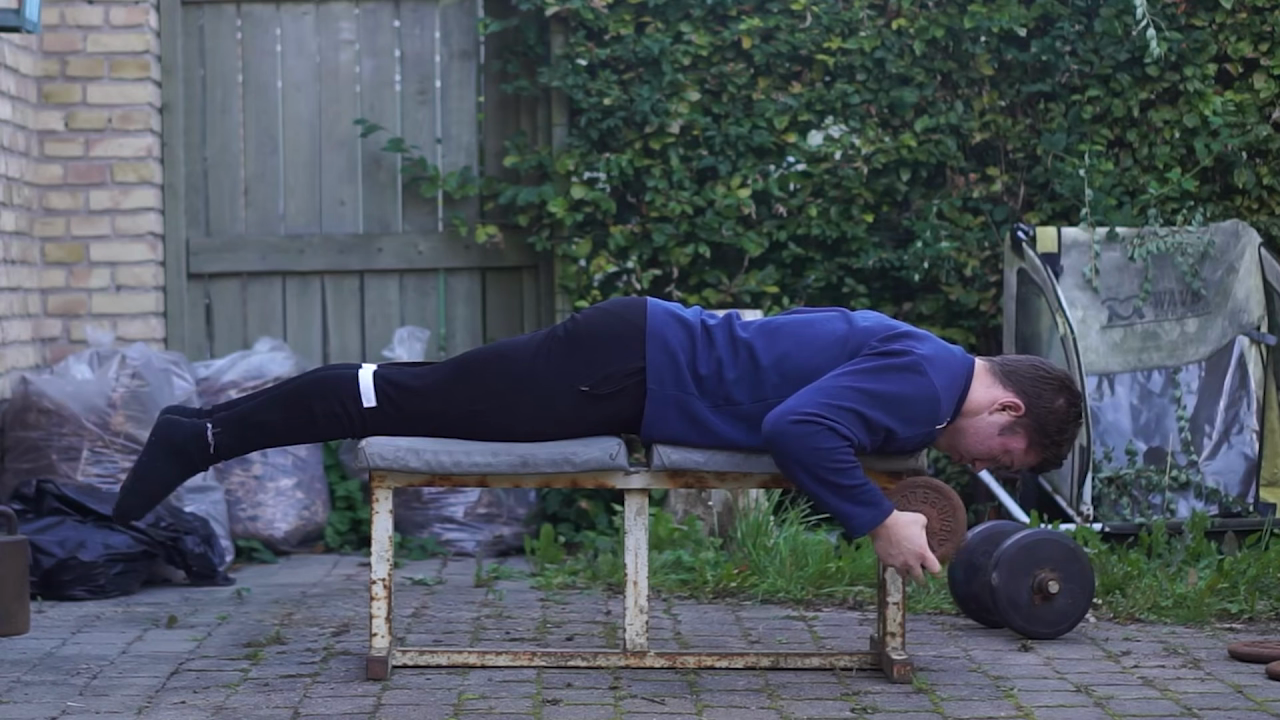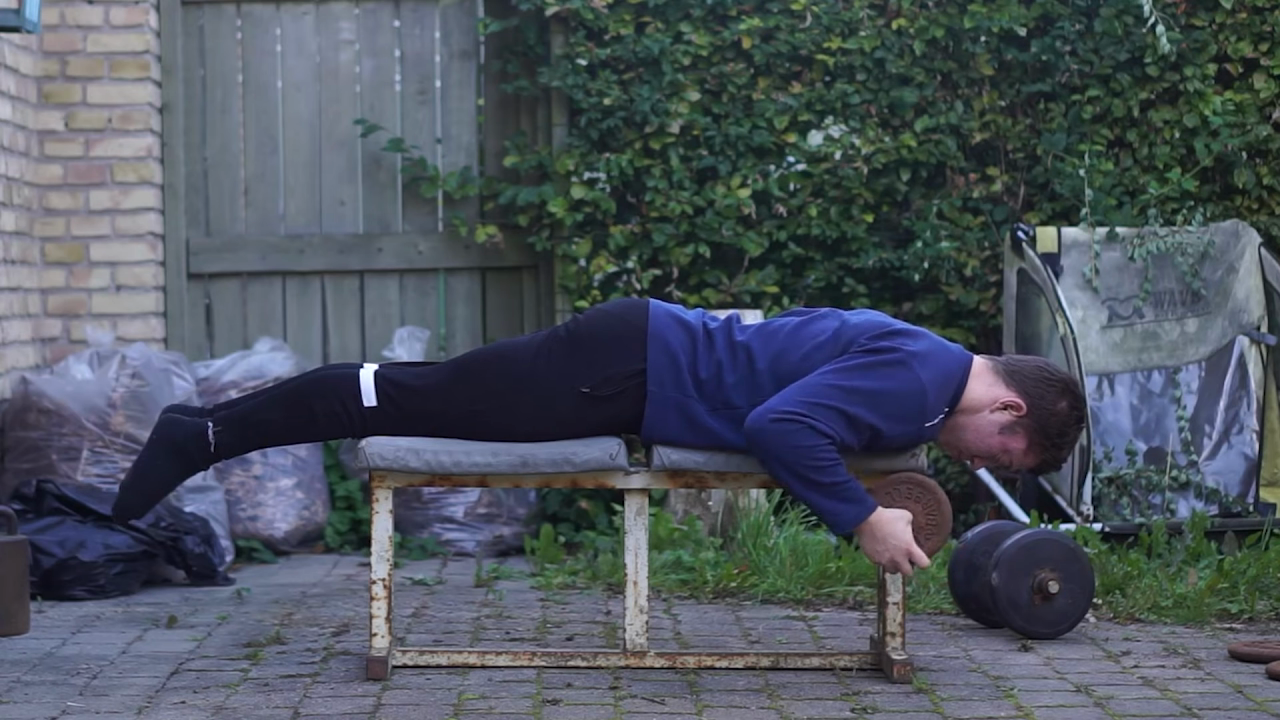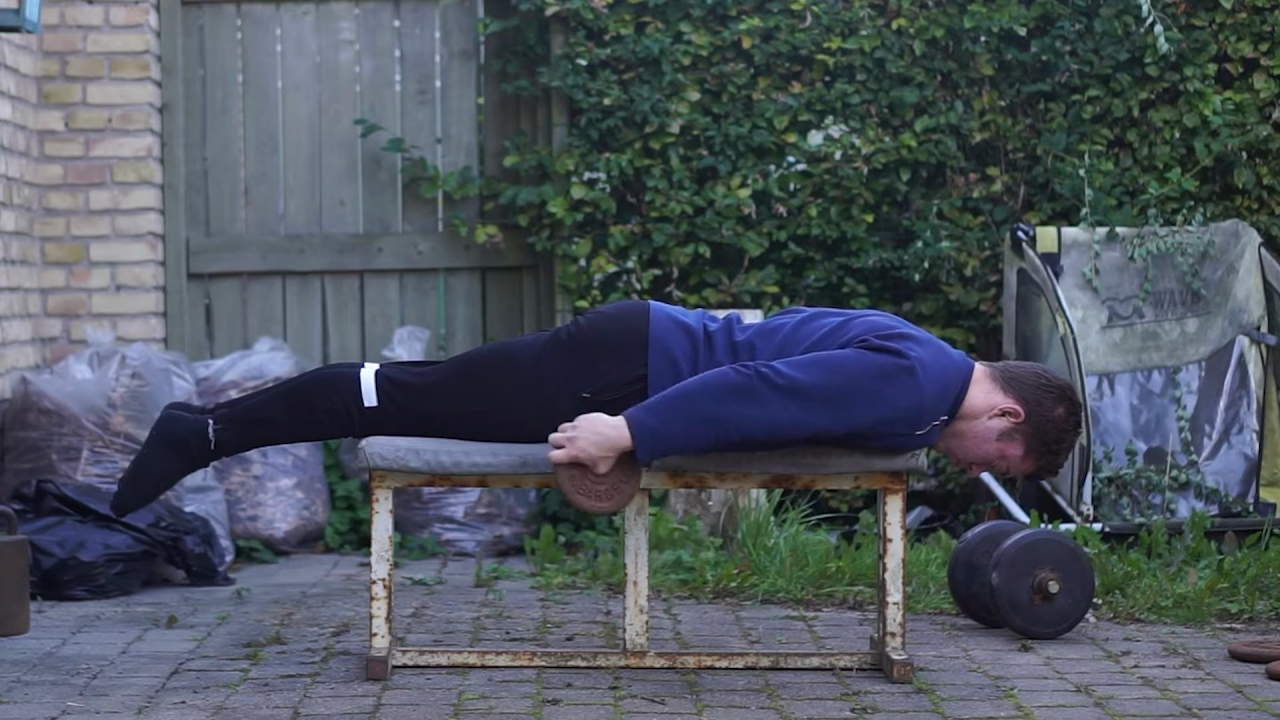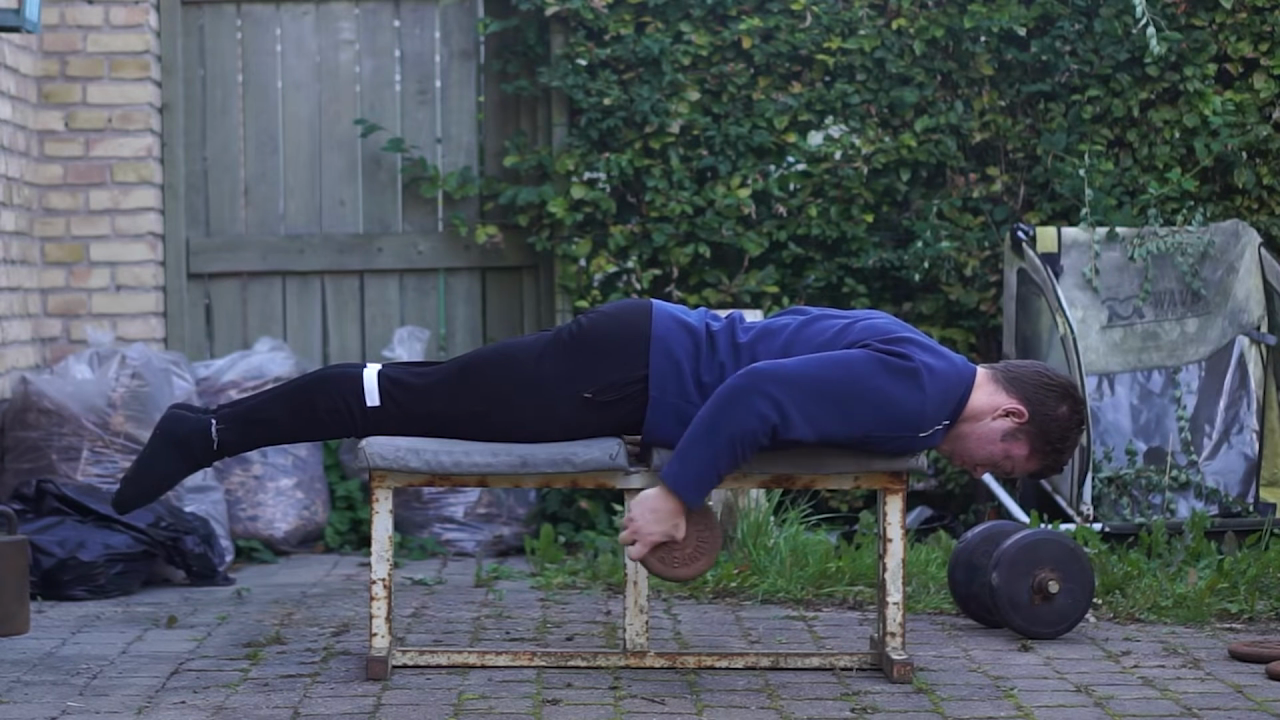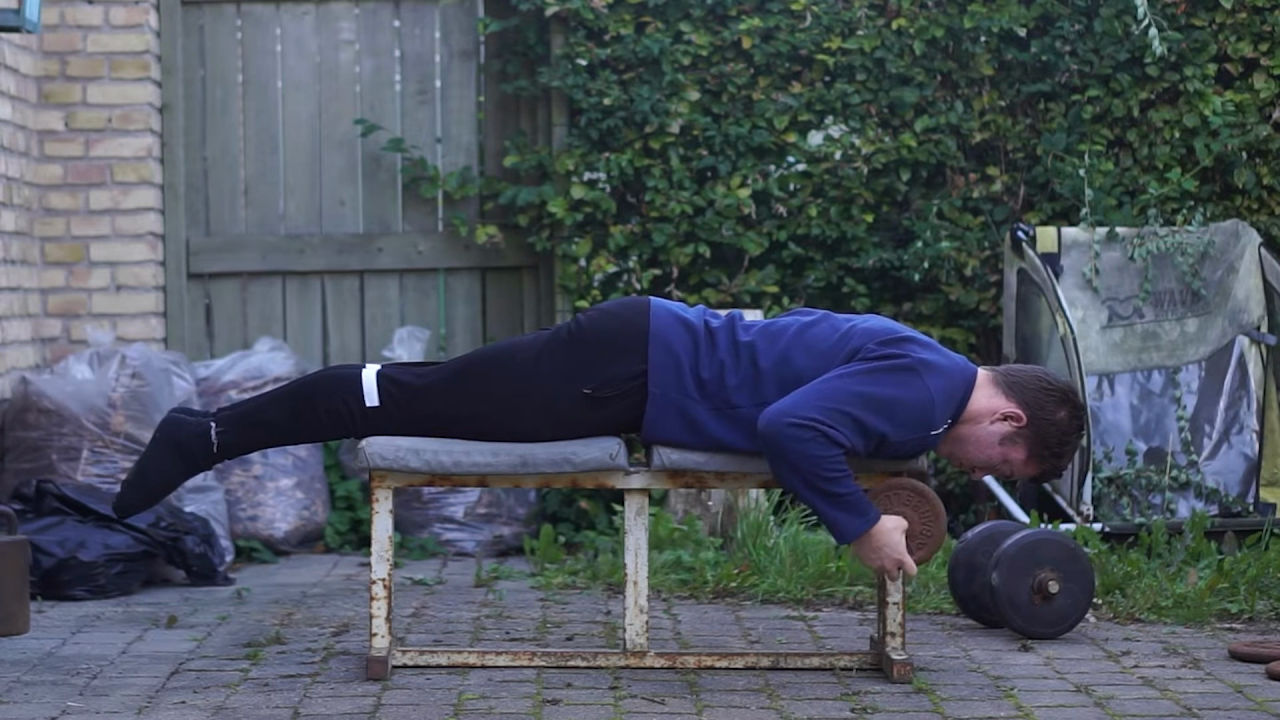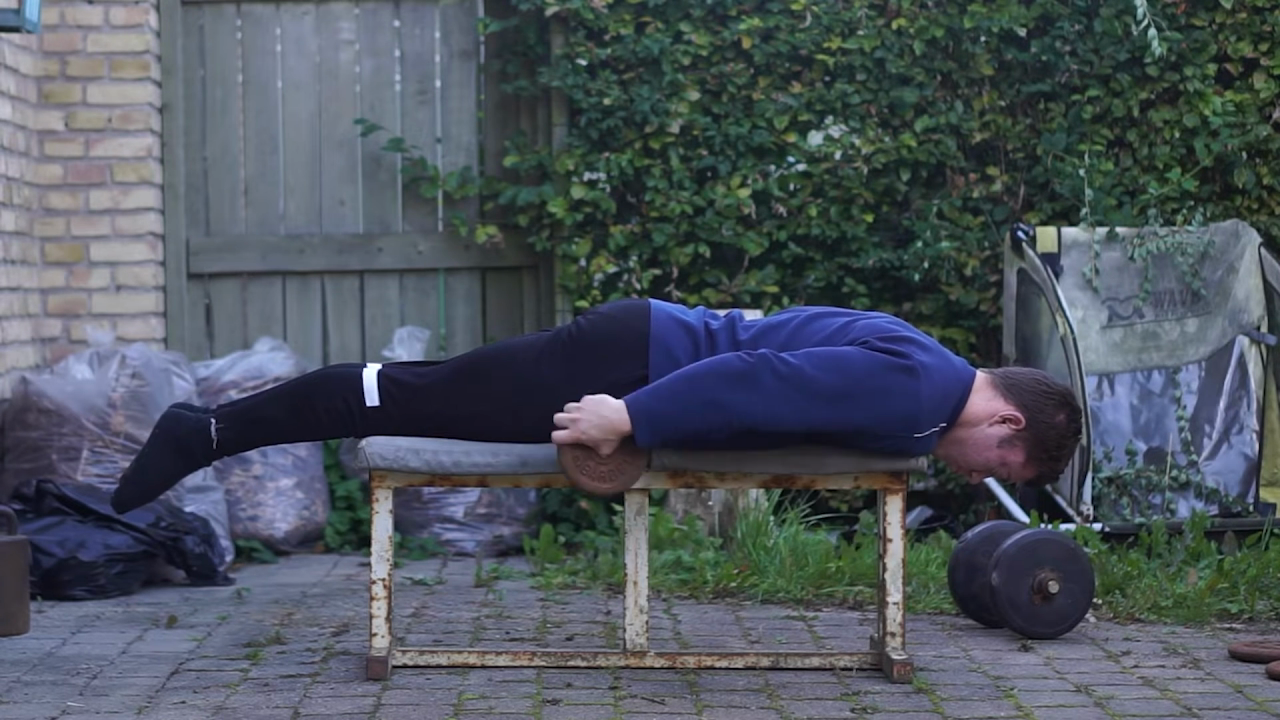
dt=0.7s
person 1, frame 1
left shoulder: (914, 358)
right shoulder: (925, 382)
right elbow: (798, 428)
right wrist: (880, 522)
left hip: (642, 349)
right hip: (629, 370)
left knee: (422, 393)
right knee: (409, 401)
left ankle: (212, 422)
right ankle: (207, 431)
person 1, frame 2
left shoulder: (915, 358)
right shoulder: (917, 381)
right elbow: (779, 426)
right wrist: (861, 517)
left hip: (642, 354)
right hip: (628, 369)
left knee: (422, 391)
right knee: (409, 399)
left ankle: (210, 422)
right ankle: (204, 431)
person 1, frame 3
left shoulder: (917, 363)
right shoulder: (911, 387)
right elbow: (758, 388)
right wrist: (630, 433)
left hip: (646, 351)
right hip: (631, 371)
left knee: (418, 392)
right knee: (411, 403)
left ankle: (210, 424)
right ankle: (206, 428)
person 1, frame 4
left shoulder: (915, 364)
right shoulder: (912, 391)
right elbow: (756, 393)
right wrist: (675, 492)
left hip: (641, 356)
right hip: (631, 371)
left knee: (424, 394)
right knee: (415, 400)
left ankle: (213, 424)
right ankle: (211, 428)
person 1, frame 5
left shoulder: (919, 365)
right shoulder: (924, 390)
right elbow: (791, 428)
right wrist: (863, 527)
left hip: (648, 349)
right hip: (631, 372)
left knee: (424, 396)
right knee: (415, 400)
left ankle: (213, 429)
right ankle: (209, 436)
person 1, frame 6
left shoulder: (917, 368)
right shoulder: (912, 392)
right elbow: (754, 381)
right wrist: (629, 414)
left hip: (636, 358)
right hip: (632, 360)
left knee: (422, 393)
right knee: (412, 402)
left ankle: (214, 423)
right ankle: (209, 428)
